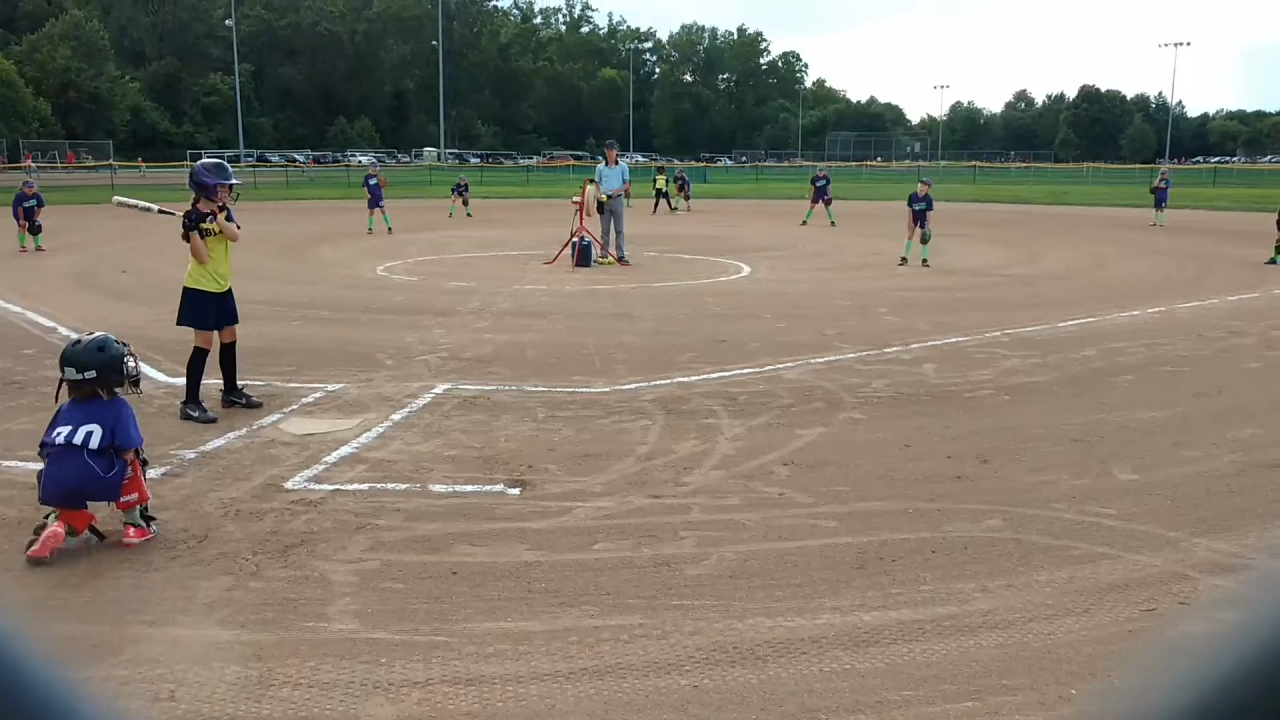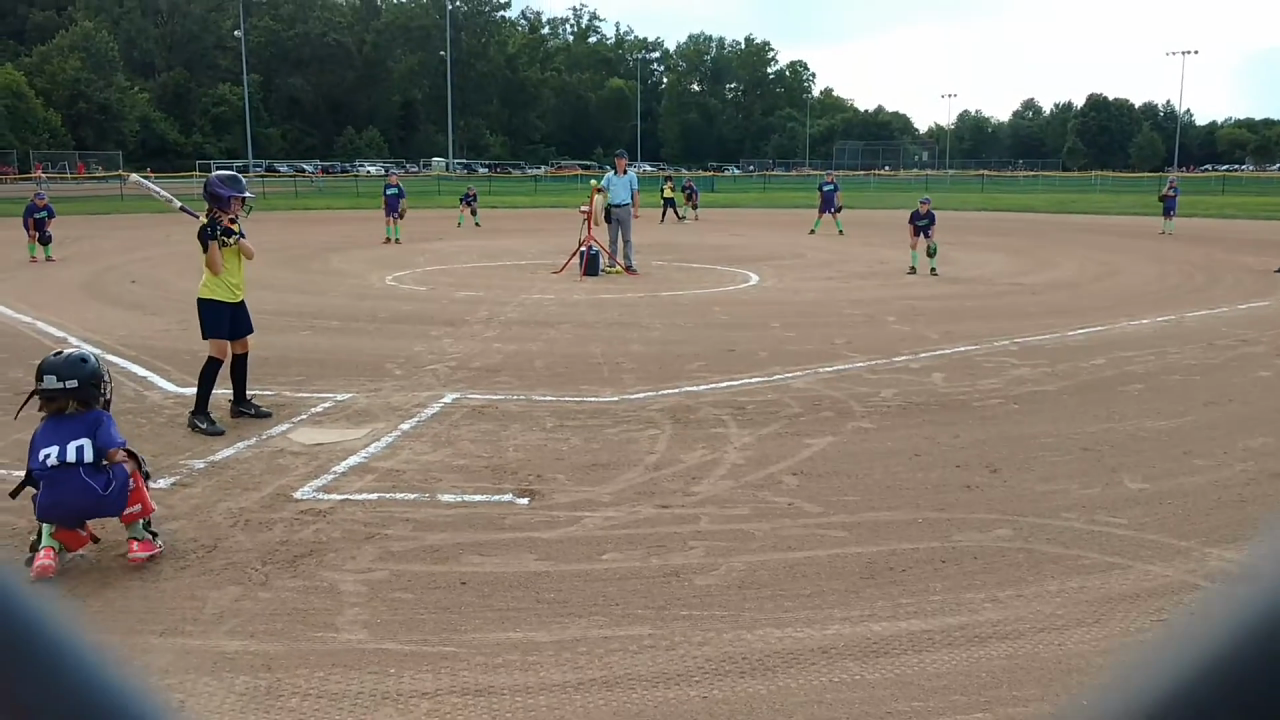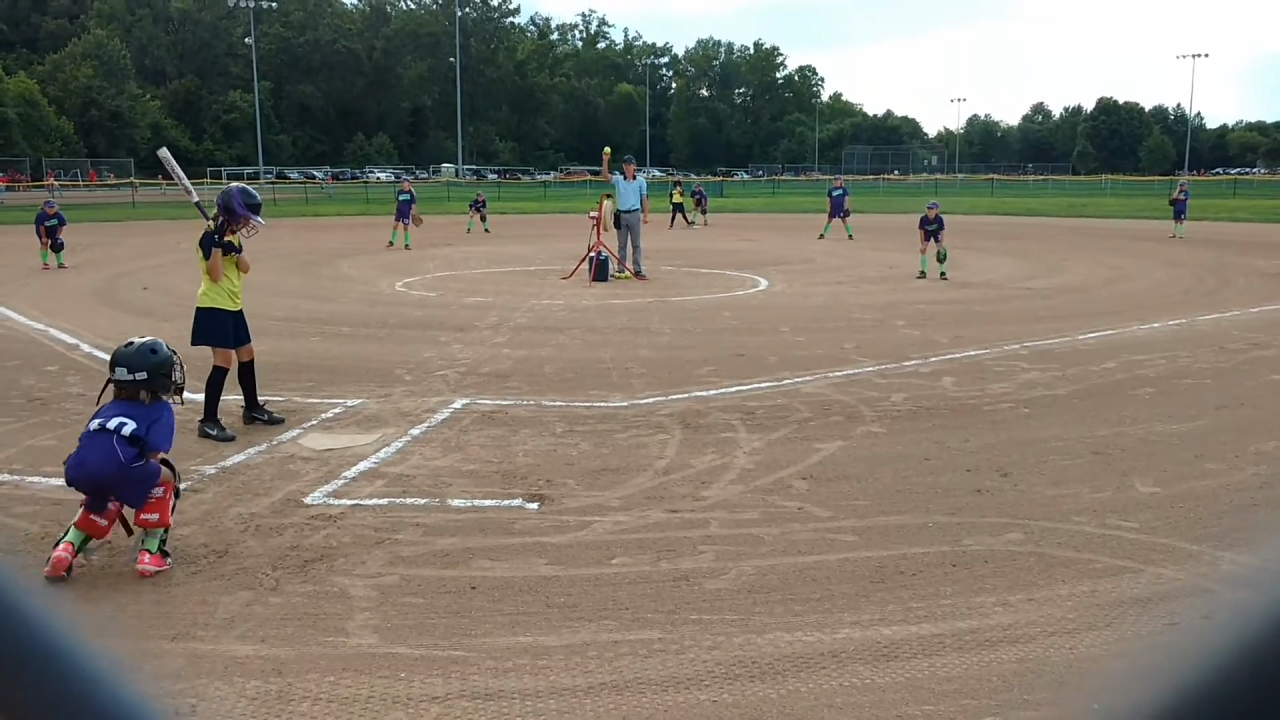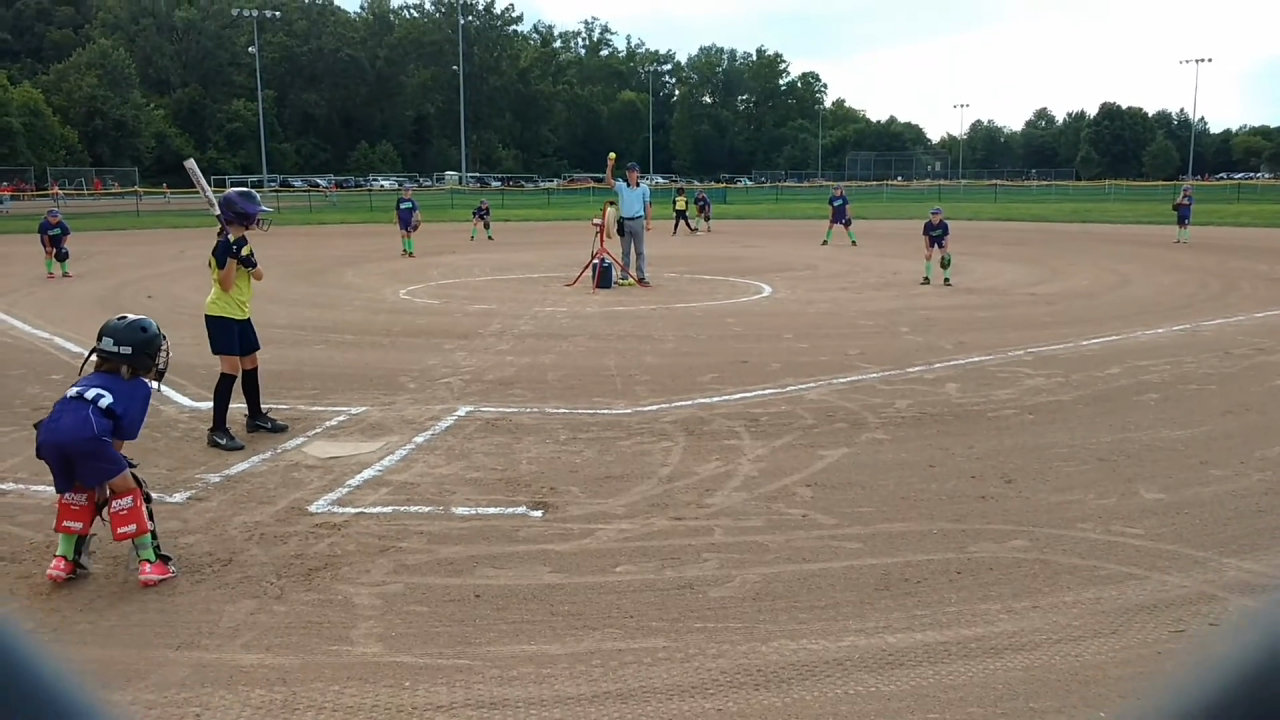
dt=0.5s
person 1, frame 1
left shoulder: (223, 211)
right shoulder: (192, 218)
left elbow: (235, 236)
right elbow: (202, 258)
left wrist: (214, 218)
right wrist: (192, 227)
left hip: (222, 286)
right hip: (200, 288)
left knee: (229, 338)
right knee: (204, 343)
left ankle: (231, 392)
right ankle: (190, 403)
person 1, frame 2
left shoulder: (234, 224)
right shoulder: (207, 230)
left elbow: (250, 254)
right elbow: (216, 268)
left wrist: (235, 237)
right wrist: (212, 237)
left hip: (235, 297)
right hip: (213, 298)
left knee: (241, 348)
right knee: (219, 353)
left ankle: (240, 402)
right ankle: (199, 414)
person 1, frame 3
left shoulder: (233, 235)
right shoulder: (209, 237)
left elbow: (245, 268)
right elbow: (215, 276)
left wrist: (237, 251)
right wrist: (217, 243)
left hip: (233, 305)
right hip: (215, 306)
left knee: (246, 355)
right knee: (223, 361)
left ankle: (252, 408)
right ankle: (208, 421)
person 1, frame 4
left shoulder: (243, 242)
right shoulder: (224, 246)
left elbow: (259, 276)
right elbow: (226, 285)
left wrist: (251, 264)
right wrist: (232, 256)
left hip: (240, 314)
right hip: (222, 314)
left knee: (250, 363)
right knee: (231, 369)
left ankle: (256, 416)
right ankle: (217, 431)
person 2, frame 1
left shoulder: (66, 408)
right shoulder: (117, 407)
left elbow: (46, 452)
right elbow: (126, 452)
right wrist: (128, 456)
left hip: (52, 486)
right hip: (93, 481)
left knee: (74, 513)
right knee: (132, 460)
left ankle: (57, 526)
right ankle: (135, 525)
person 2, frame 2
left shoulder: (42, 430)
right shoulder: (99, 419)
left elbow: (35, 477)
right elbow: (114, 454)
right wrist: (125, 460)
left hip: (50, 508)
right hip: (93, 499)
right knee: (130, 468)
left ankle: (46, 552)
right ankle: (139, 540)
person 2, frame 3
left shoulder: (109, 407)
right shoulder: (161, 409)
right elbow: (152, 452)
left hip: (79, 468)
right hip: (116, 463)
left knee: (102, 495)
right knee: (165, 477)
left ankle: (66, 548)
right ankle: (151, 553)
person 2, frame 4
left shoulder: (88, 379)
right shoulder: (138, 388)
right elbow: (119, 439)
right wrist: (102, 479)
left hip: (49, 434)
right hip: (86, 434)
left knee: (81, 489)
right knee: (128, 489)
left ankle: (65, 560)
right ankle: (150, 562)
